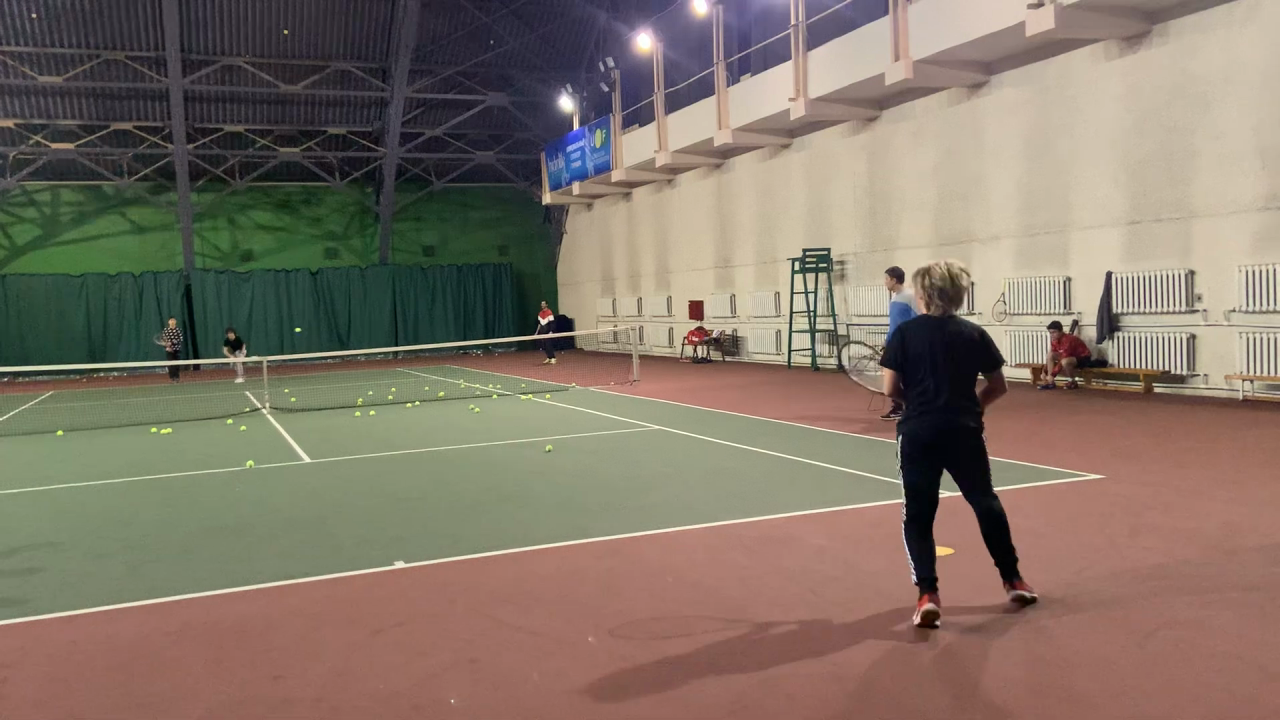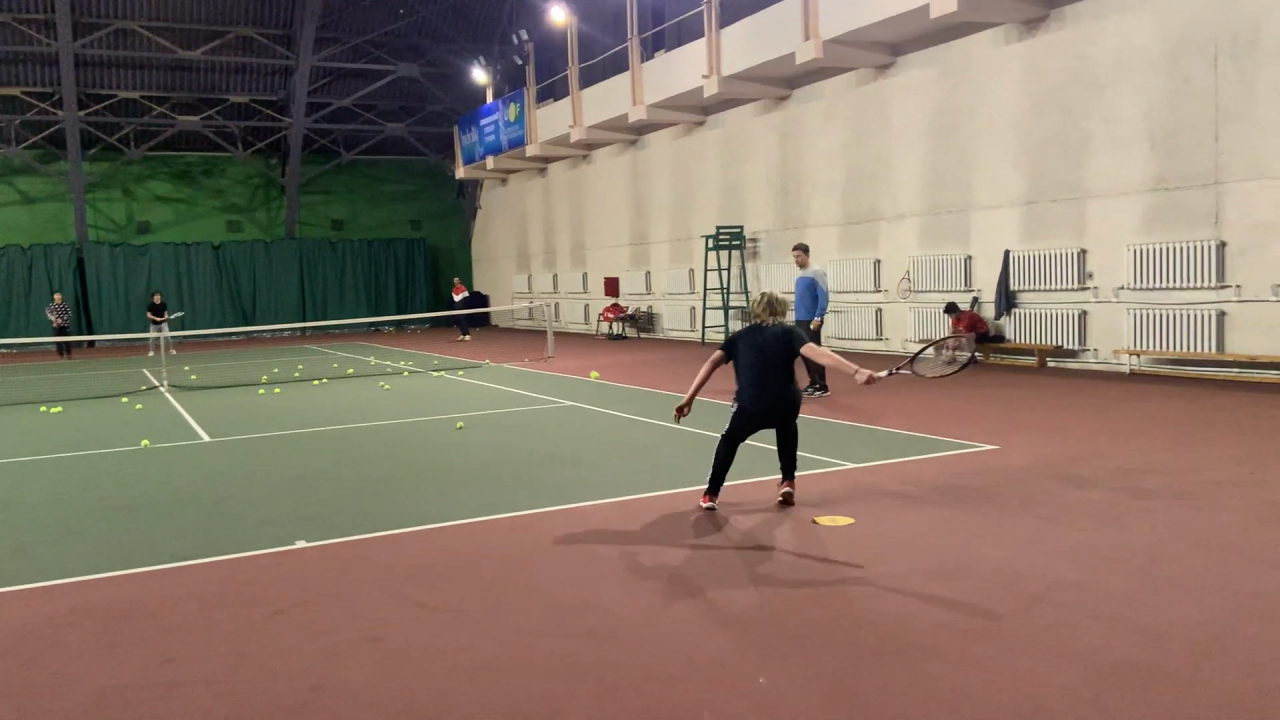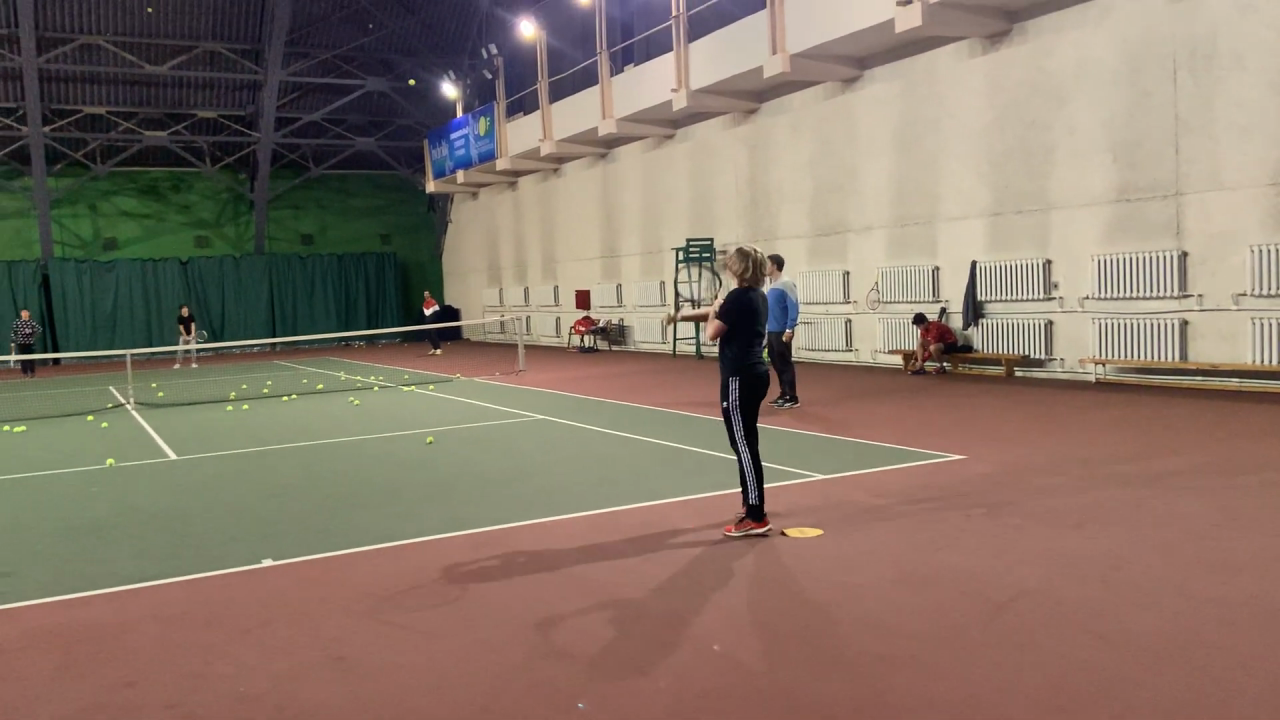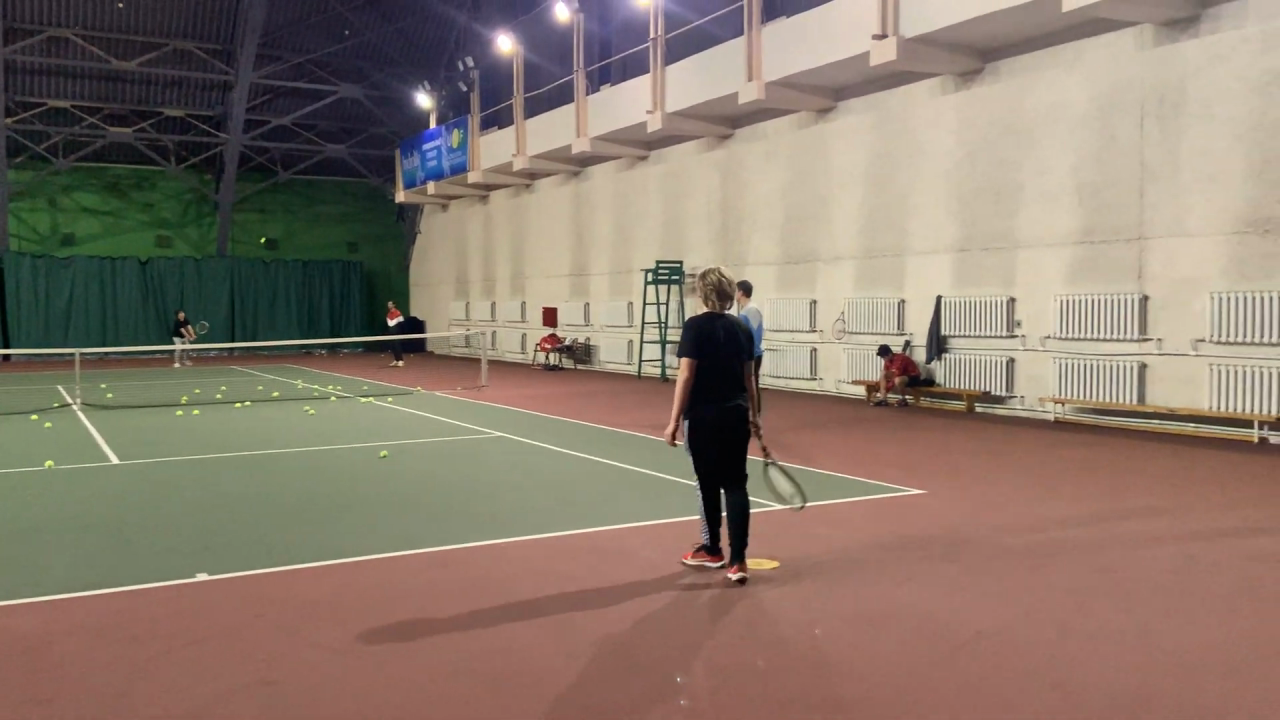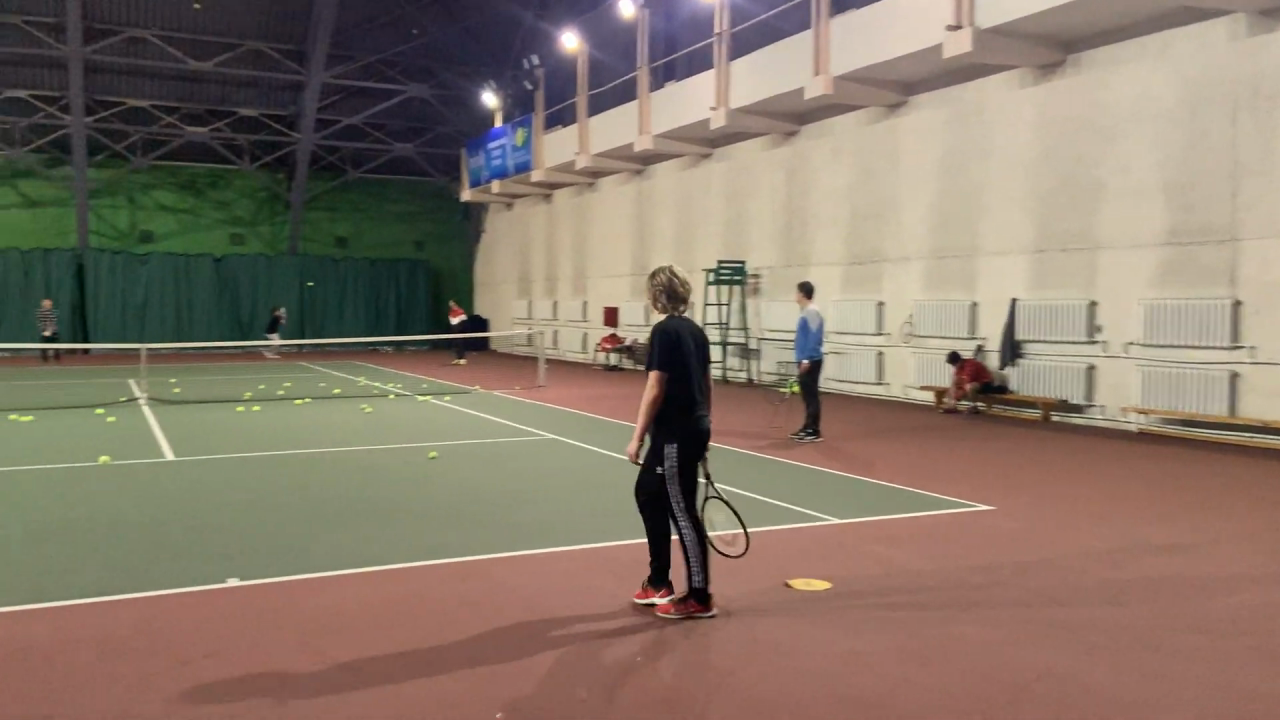
dt=1s
person 1, frame 1
left shoulder: (905, 331)
right shoulder: (974, 334)
left elbow: (891, 389)
right elbow: (998, 386)
left hip: (919, 433)
right hip: (964, 431)
left knee: (918, 516)
right knee: (985, 502)
left ankle: (927, 593)
right ankle: (1012, 579)
person 1, frame 2
left shoulder: (739, 337)
right shoulder: (789, 333)
left elbow: (711, 364)
right elbow: (816, 353)
left wrist: (689, 399)
right wrist: (856, 371)
left hip: (749, 406)
right hip: (786, 406)
left knee: (730, 439)
right knee: (787, 430)
left ankle: (711, 494)
right ankle: (787, 482)
person 1, frame 3
left shoulder: (738, 297)
right shoulder: (757, 296)
left elbow: (712, 333)
right elbow: (718, 309)
left wrist: (714, 310)
right wrist: (684, 315)
left hip: (740, 377)
right hip: (756, 374)
left knee: (743, 445)
right knee: (747, 441)
left ankle: (757, 517)
right ankle: (751, 504)
person 1, frame 4
left shoulder: (696, 326)
right shoulder: (742, 328)
left elbow: (686, 376)
left wrist: (674, 420)
right wrist: (753, 414)
left hip: (702, 416)
right hip: (736, 415)
left knee: (708, 483)
right knee: (736, 484)
left ankle: (711, 549)
right ankle: (738, 560)
person 1, frame 5
left shoulder: (664, 332)
right shoulder: (696, 331)
left elbow: (655, 391)
right elbow: (706, 386)
left wrist: (637, 438)
right wrist: (702, 428)
left hip: (674, 434)
right hip: (694, 429)
left knee: (681, 511)
right knee: (647, 494)
left ankle: (699, 597)
right ankle: (659, 582)
